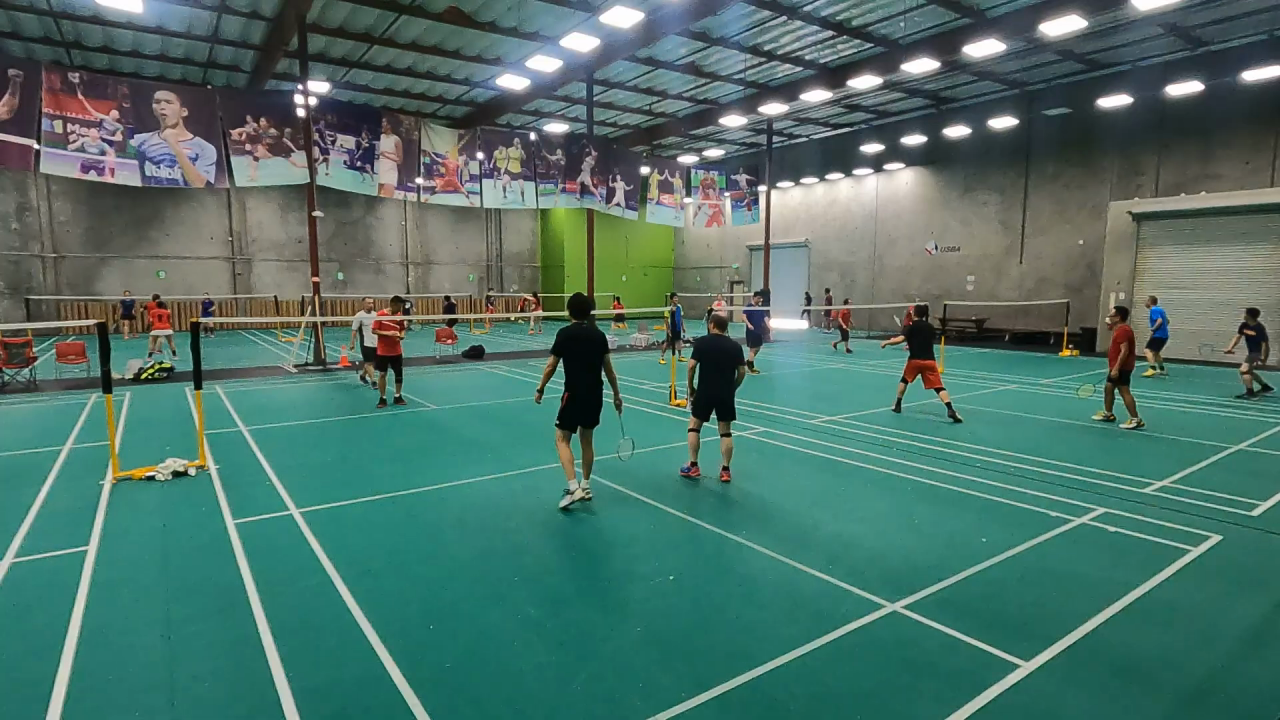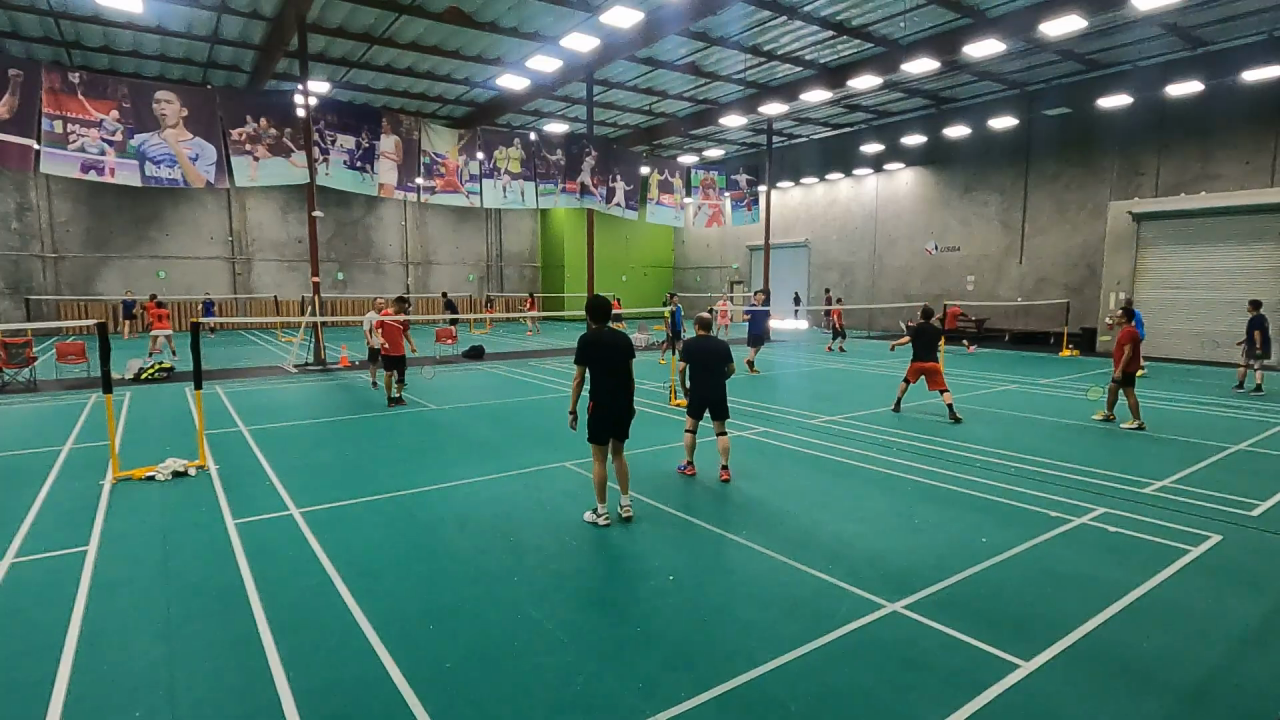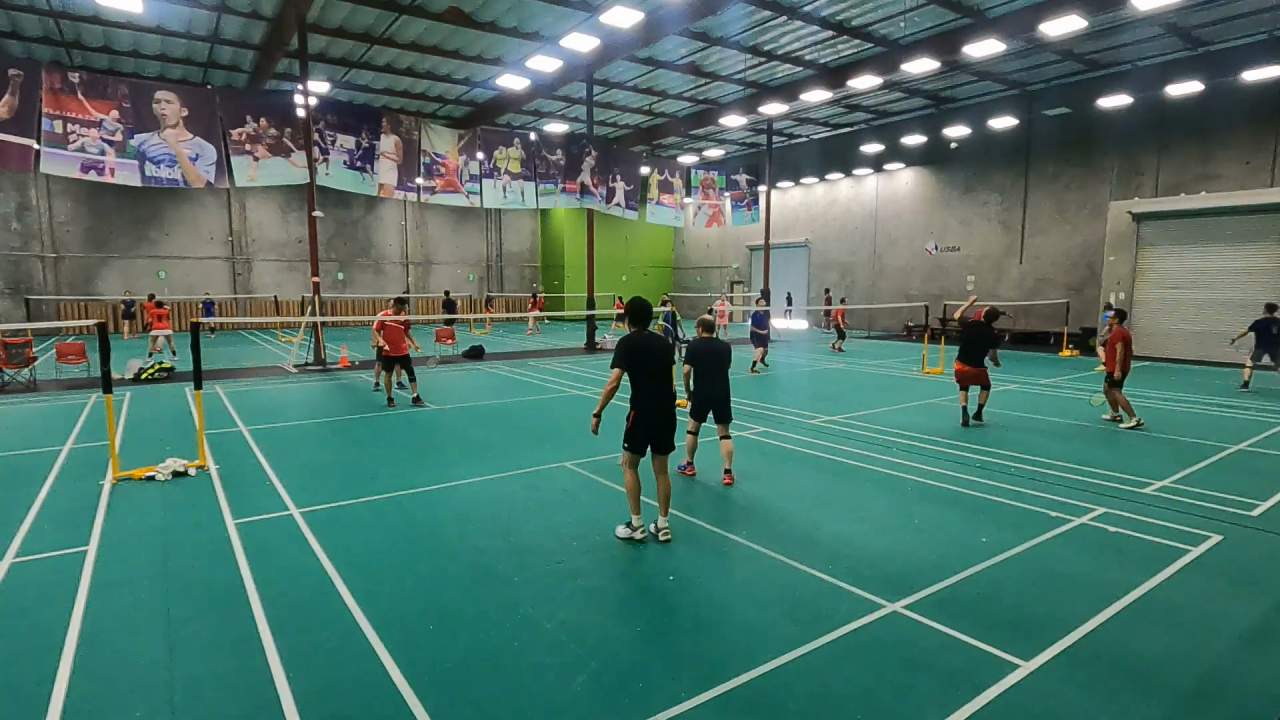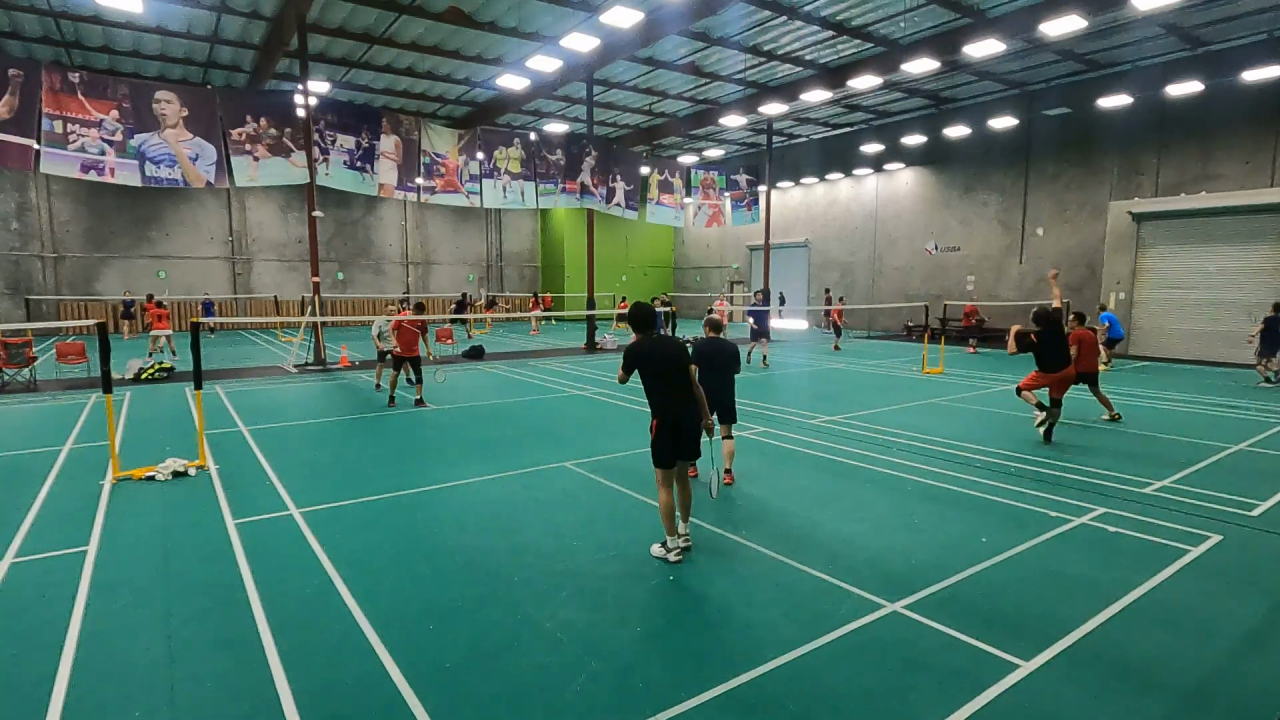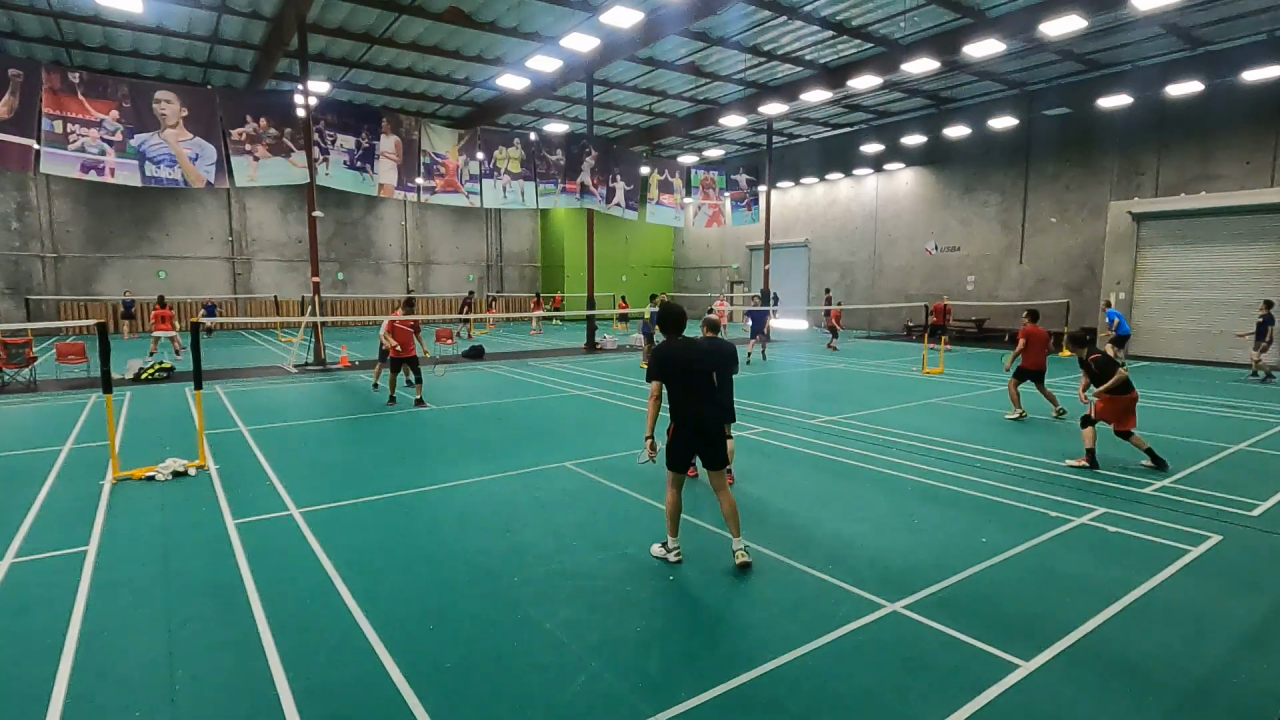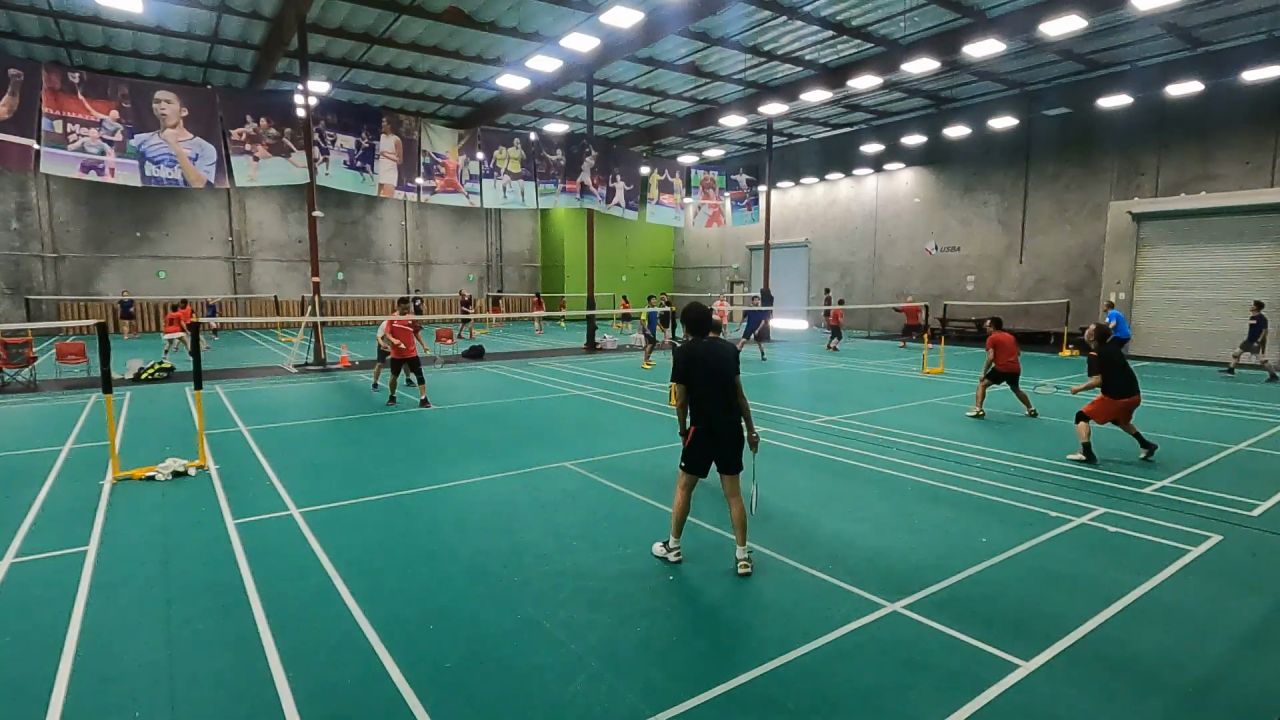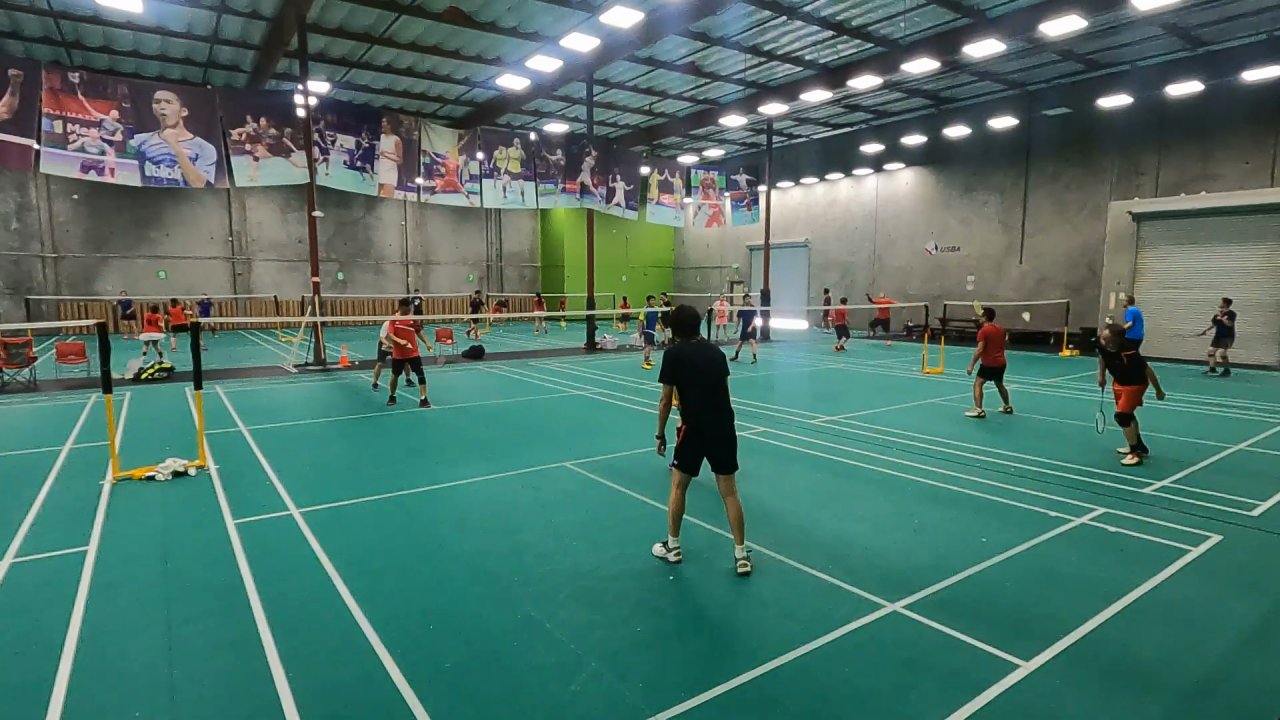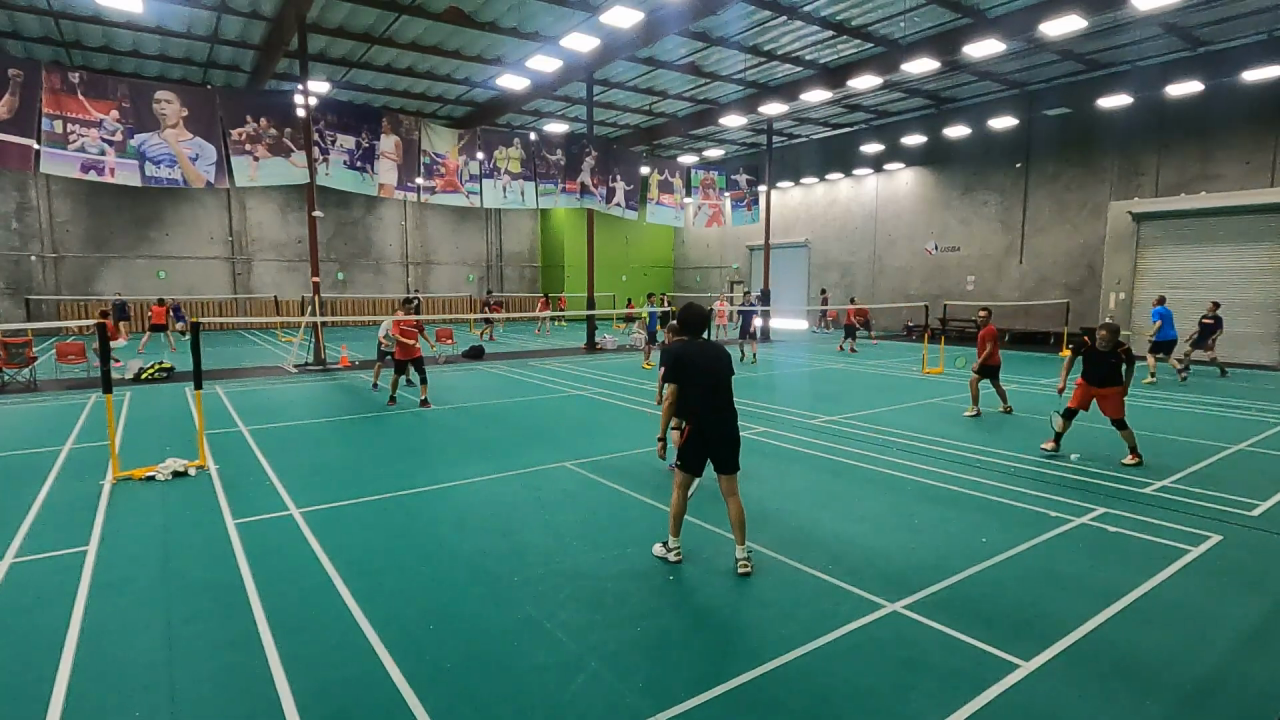
dt=0.5s
person 1, frame 1
left shoulder: (565, 333)
right shoulder: (599, 335)
left elbow: (551, 366)
right elbow: (608, 367)
left wrist: (540, 389)
right wrist: (616, 394)
left hip: (574, 395)
right hip: (595, 396)
left knee: (562, 441)
right knee: (587, 441)
left ankle: (574, 489)
right ankle: (584, 486)
person 1, frame 2
left shoulder: (586, 340)
right shoulder: (623, 338)
left elbow: (579, 378)
right elbow: (630, 375)
left wrist: (572, 410)
right wrist: (631, 403)
left hip: (601, 404)
right hip: (624, 404)
left knee: (599, 459)
right knee: (618, 454)
left ankle: (602, 512)
right ankle: (625, 504)
person 1, frame 3
left shoulder: (627, 343)
right shoulder: (663, 343)
left elbow: (614, 383)
left wrist: (597, 413)
left hip: (643, 413)
right hip: (667, 412)
left knee: (630, 465)
right knee: (662, 469)
left ankle: (636, 524)
right ankle: (663, 525)
person 1, frame 4
left shoulder: (635, 349)
right shoulder: (676, 344)
left elbow: (622, 379)
right elbow: (694, 383)
right wrist: (706, 416)
left hip: (665, 421)
right hip: (690, 417)
left knee: (664, 484)
right knee: (682, 477)
left ankle: (672, 546)
right ankle: (684, 533)
person 1, frame 5
left shoulder: (661, 352)
right shoulder: (702, 347)
left elbow: (655, 395)
right elbow: (713, 384)
left wrist: (649, 435)
left hip: (683, 426)
right hip: (712, 423)
left knee: (674, 486)
right knee: (721, 487)
left ankle: (672, 547)
right ankle: (739, 549)
person 1, frame 6
left shoulder: (684, 352)
right shoulder: (728, 349)
left elbow: (680, 401)
right elbow: (739, 393)
left wrist: (682, 431)
right wrist: (750, 429)
left hip: (702, 429)
right hip: (732, 427)
left knee: (684, 488)
right knee: (733, 492)
left ankle: (673, 547)
right ankle: (742, 557)
person 1, frame 7
left shoulder: (674, 354)
right shoulder: (715, 351)
left elbow: (666, 400)
left wrist: (660, 434)
left hip: (695, 427)
right hip: (724, 426)
left knee: (678, 486)
right knee: (729, 492)
left ankle: (672, 547)
right ankle: (742, 556)
person 1, frame 8
left shoulder: (677, 352)
right shoulder: (721, 351)
left elbow: (670, 400)
left wrist: (662, 436)
left hip: (698, 429)
right hip: (727, 427)
left knee: (680, 487)
right knee: (731, 493)
left ankle: (673, 547)
right ankle: (742, 556)
